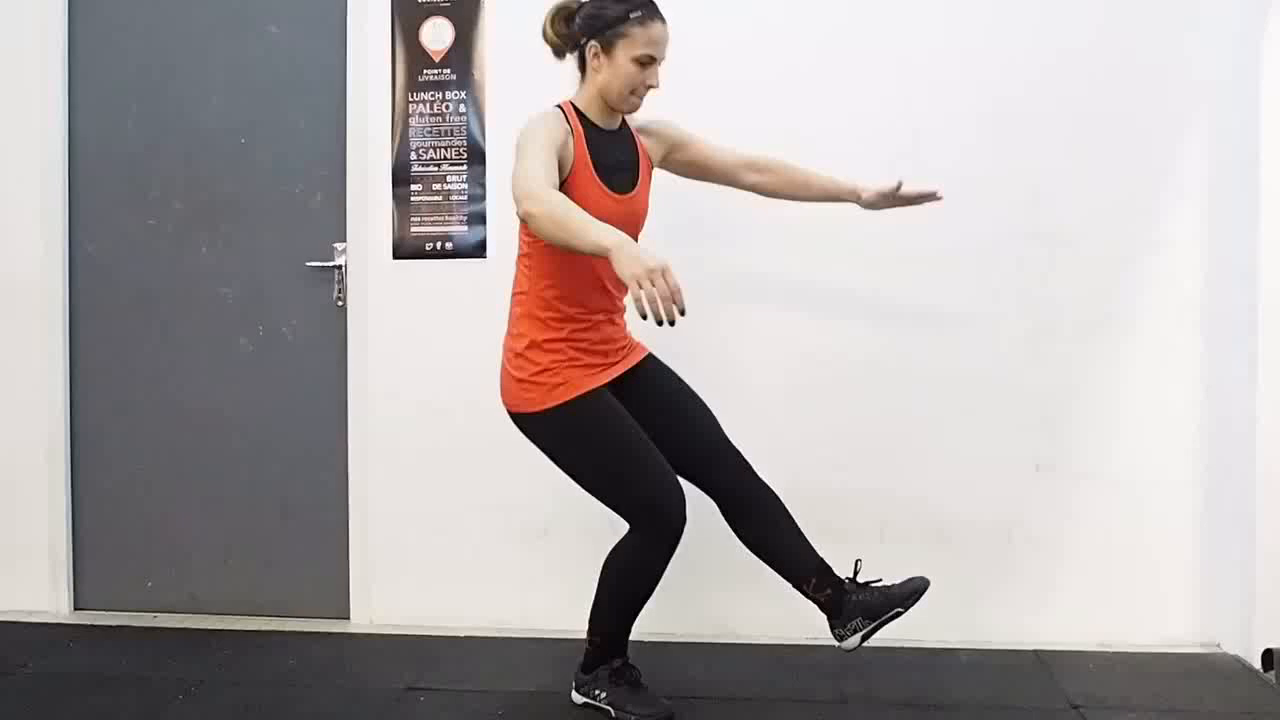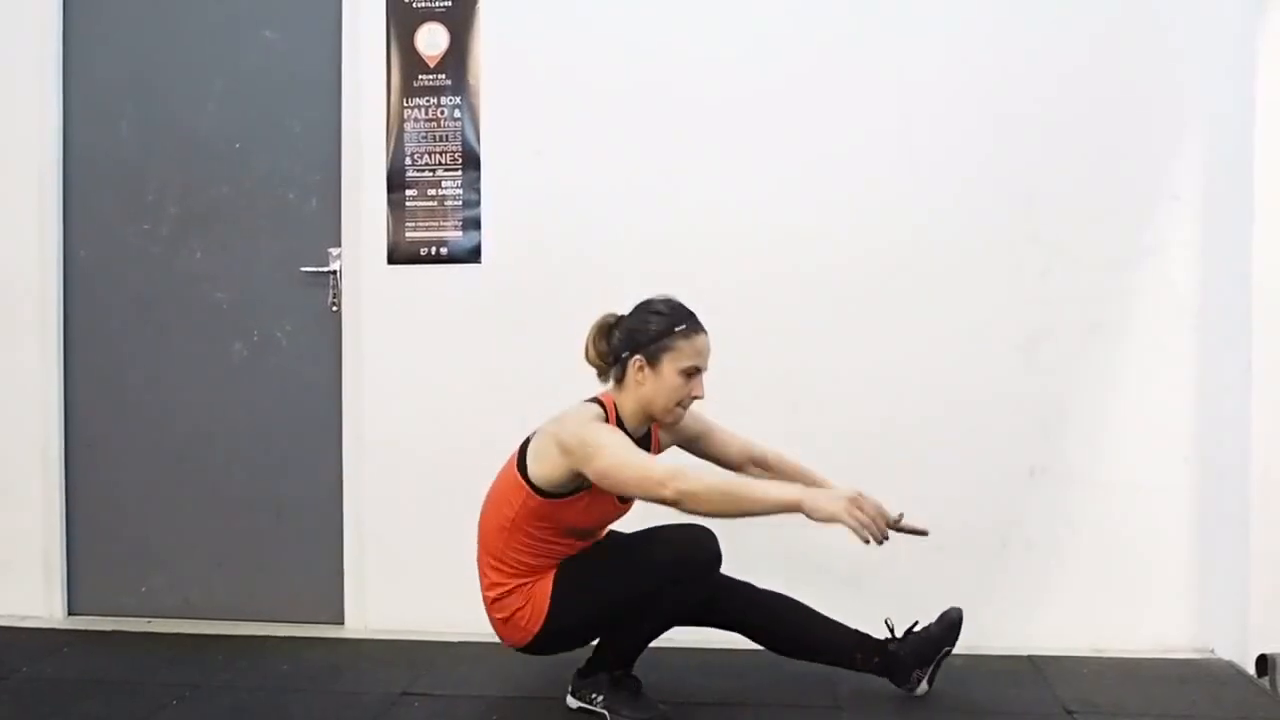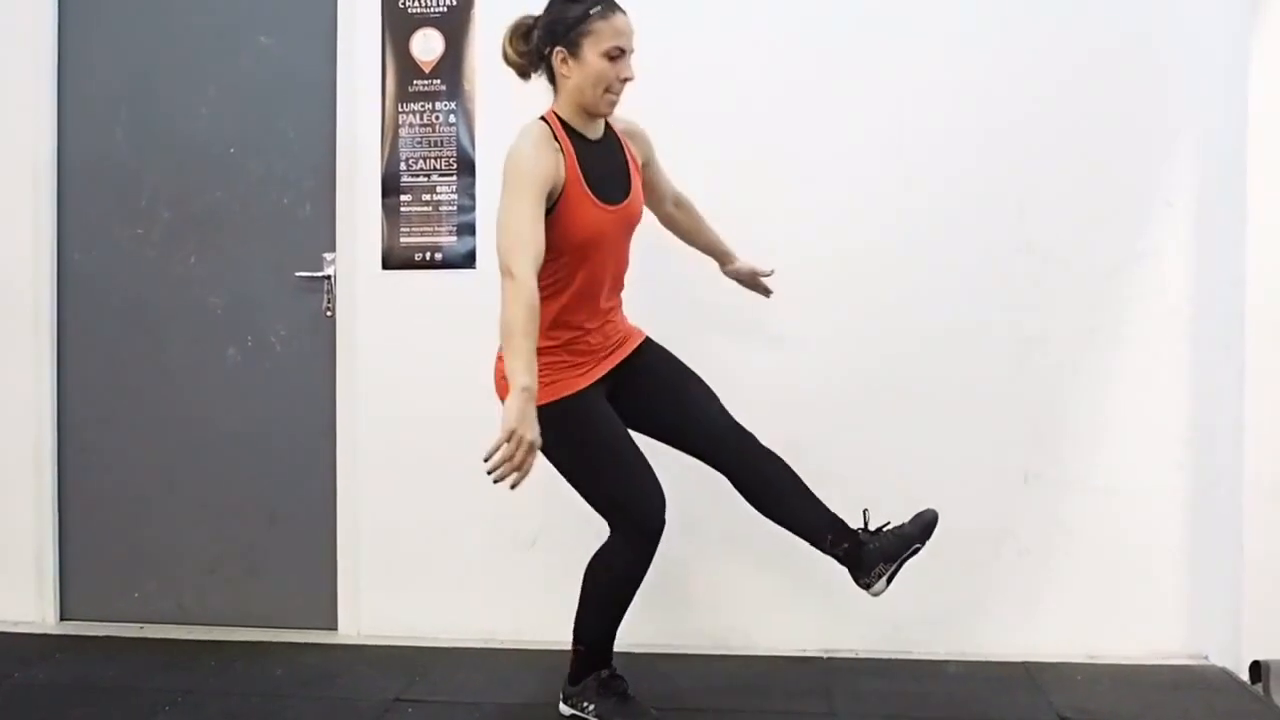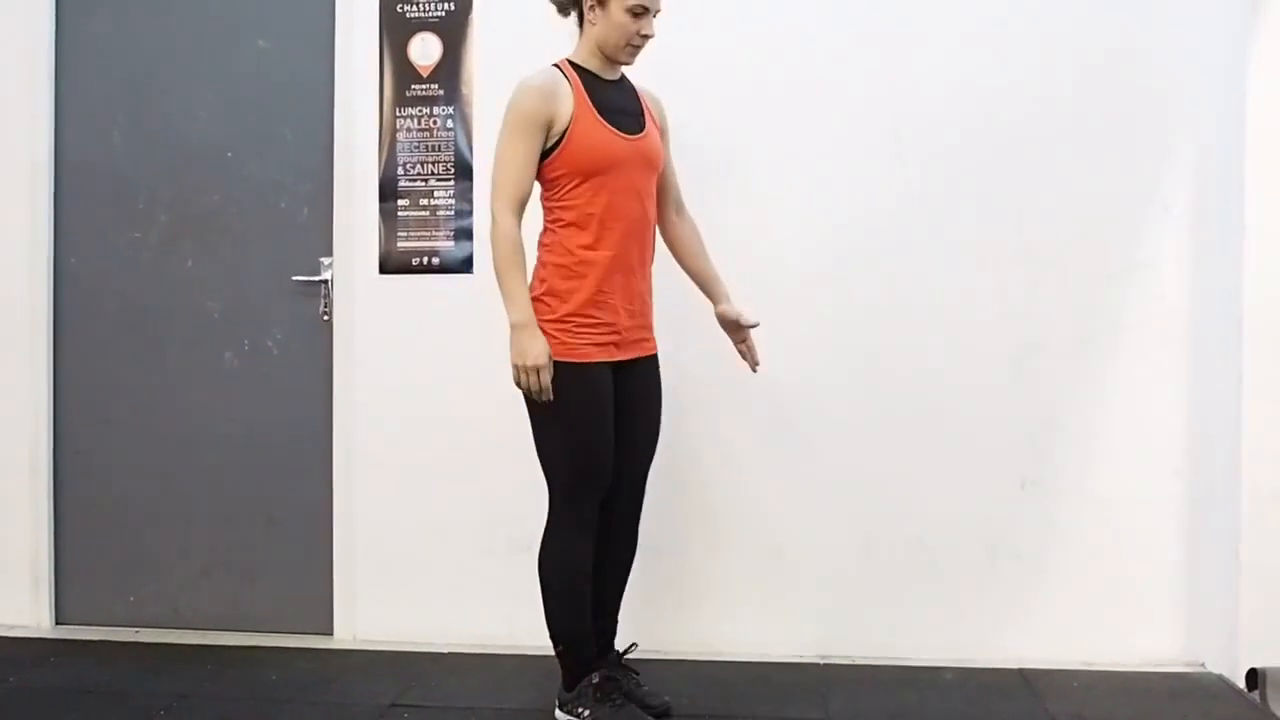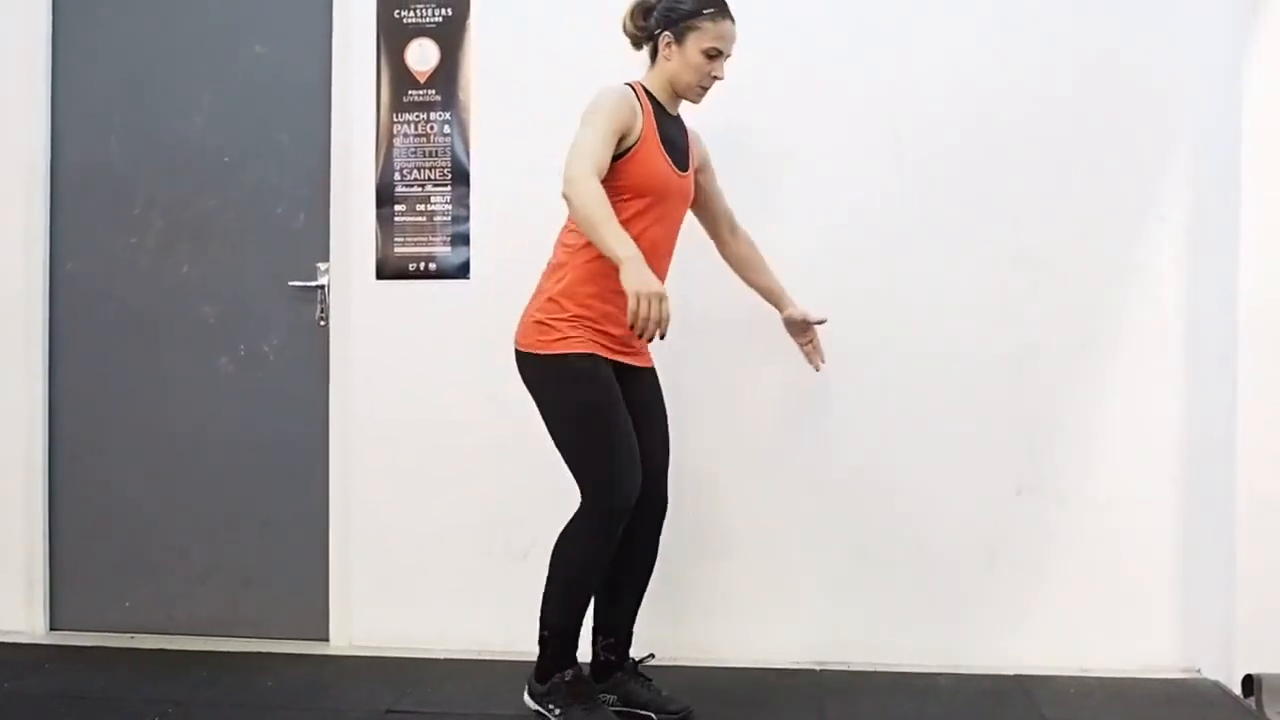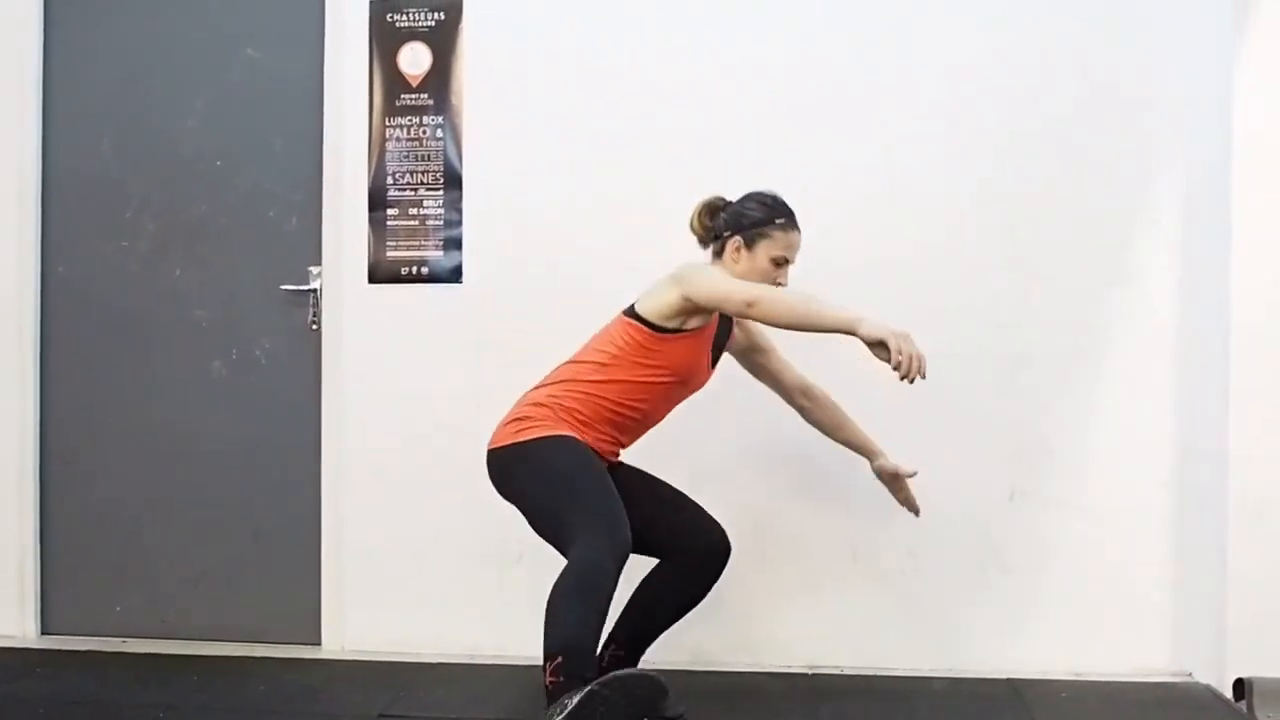
dt=0.7s
person 1, frame 1
left shoulder: (647, 138)
right shoulder: (549, 133)
left elbow: (751, 170)
right elbow: (537, 203)
left wrist: (859, 193)
right wrist: (622, 248)
left hip: (614, 359)
right hip: (550, 375)
left knee: (726, 471)
right knee: (659, 508)
left ankle: (842, 602)
person 1, frame 2
left shoulder: (661, 423)
right shoulder: (583, 433)
left elbow: (756, 462)
right elbow: (677, 487)
left wrist: (851, 501)
right wrist: (804, 500)
left hip: (572, 554)
right hip: (527, 598)
left knee: (731, 598)
right knee: (693, 552)
left ankle: (891, 658)
right ankle: (600, 679)
person 1, frame 3
left shoulder: (629, 140)
right shoulder: (537, 153)
left elbow: (671, 205)
right elbow: (521, 278)
left wrist: (730, 261)
right wrist: (522, 405)
left hip: (617, 346)
right hip: (555, 371)
left knee: (732, 446)
right knee: (639, 518)
left ankle: (858, 554)
person 1, frame 4
left shoulder: (649, 107)
right shoulder: (543, 93)
left elbow: (672, 213)
right elbow: (504, 215)
left wrist: (719, 300)
right wrist: (523, 326)
left hip: (632, 338)
right hip: (567, 339)
left knee: (625, 501)
right knee: (580, 504)
left ankle: (609, 660)
person 1, frame 5
left shoulder: (687, 145)
right shoulder: (619, 106)
left elbow: (727, 231)
right elbow: (578, 183)
left wrist: (786, 307)
right wrist: (632, 263)
left hip: (623, 350)
right hip: (562, 337)
left knee: (643, 506)
right knee: (611, 497)
person 1, frame 6
left shoulder: (732, 330)
right shoulder: (693, 282)
left elbow: (799, 392)
right elbow: (752, 299)
left wrist: (876, 457)
right wrist: (861, 326)
left hip: (588, 452)
right hip: (536, 438)
left knee: (703, 547)
right knee: (604, 542)
left ankle: (609, 675)
